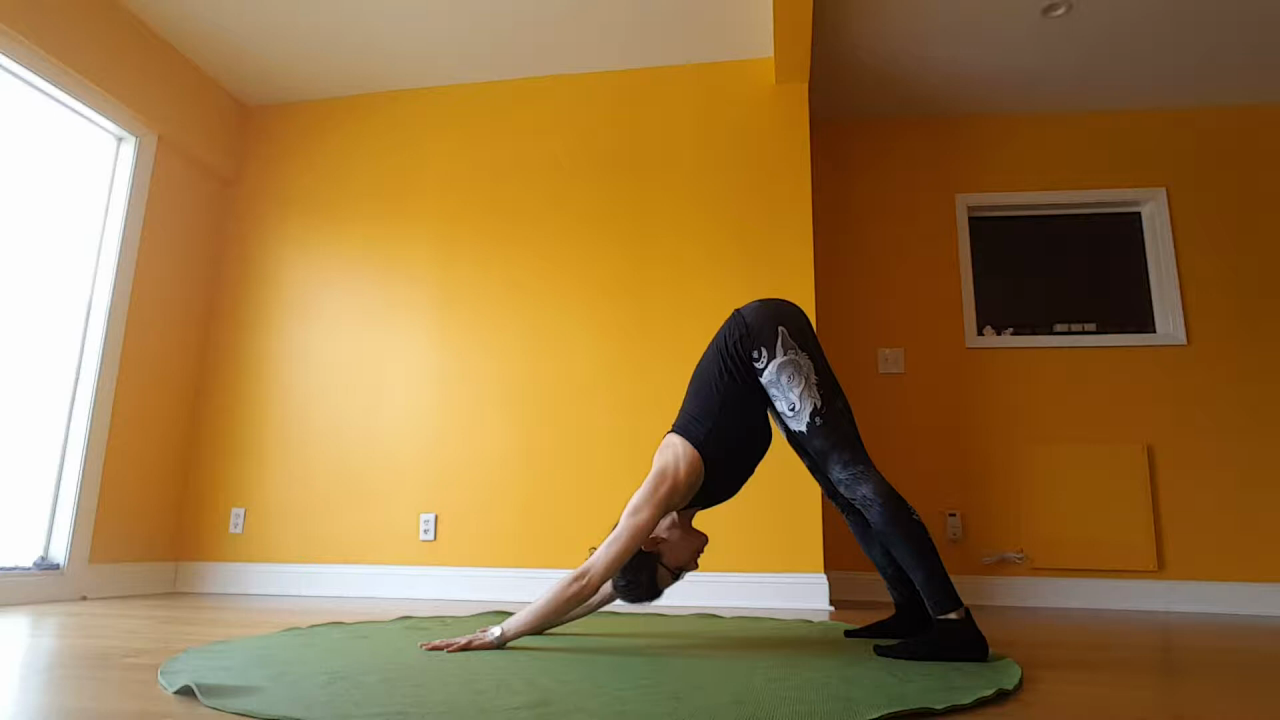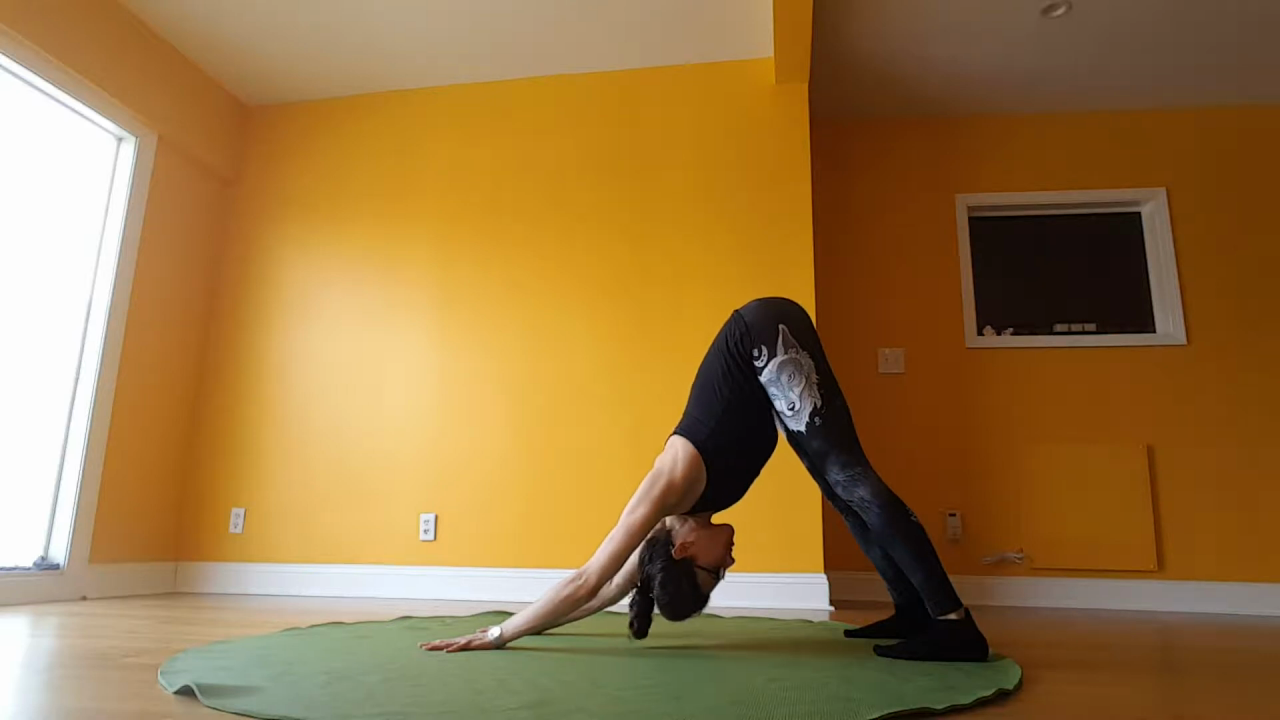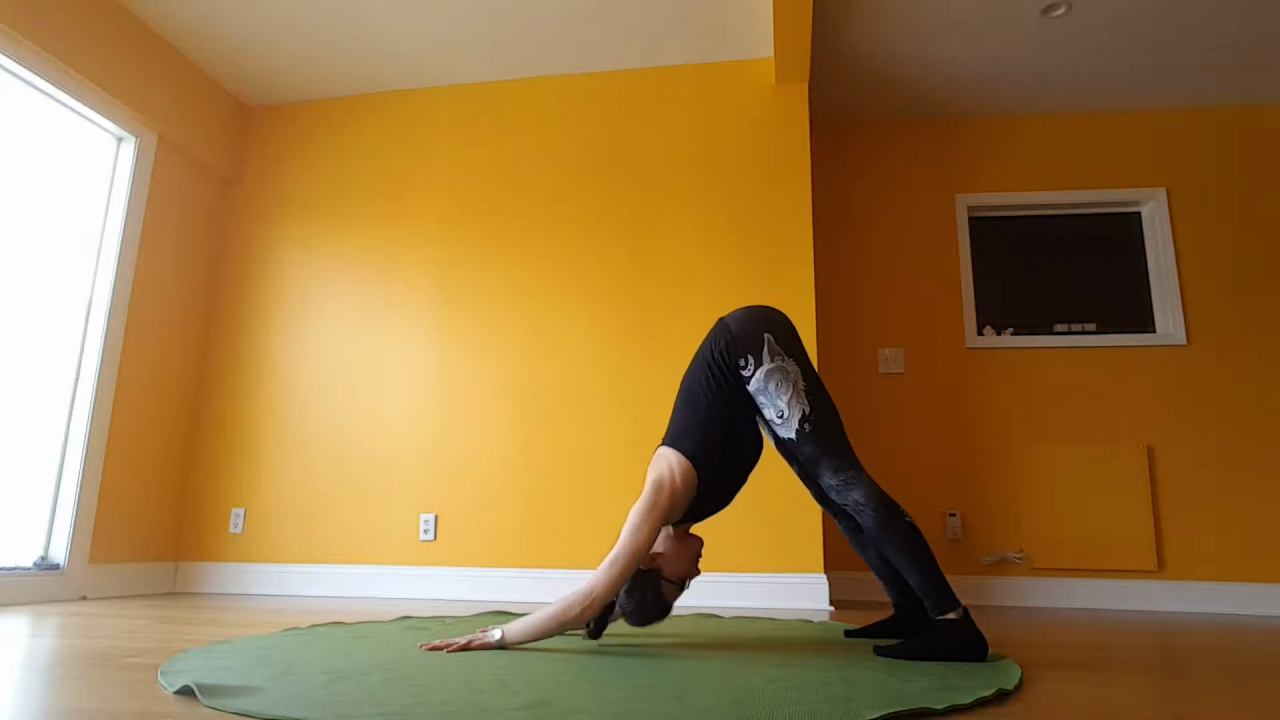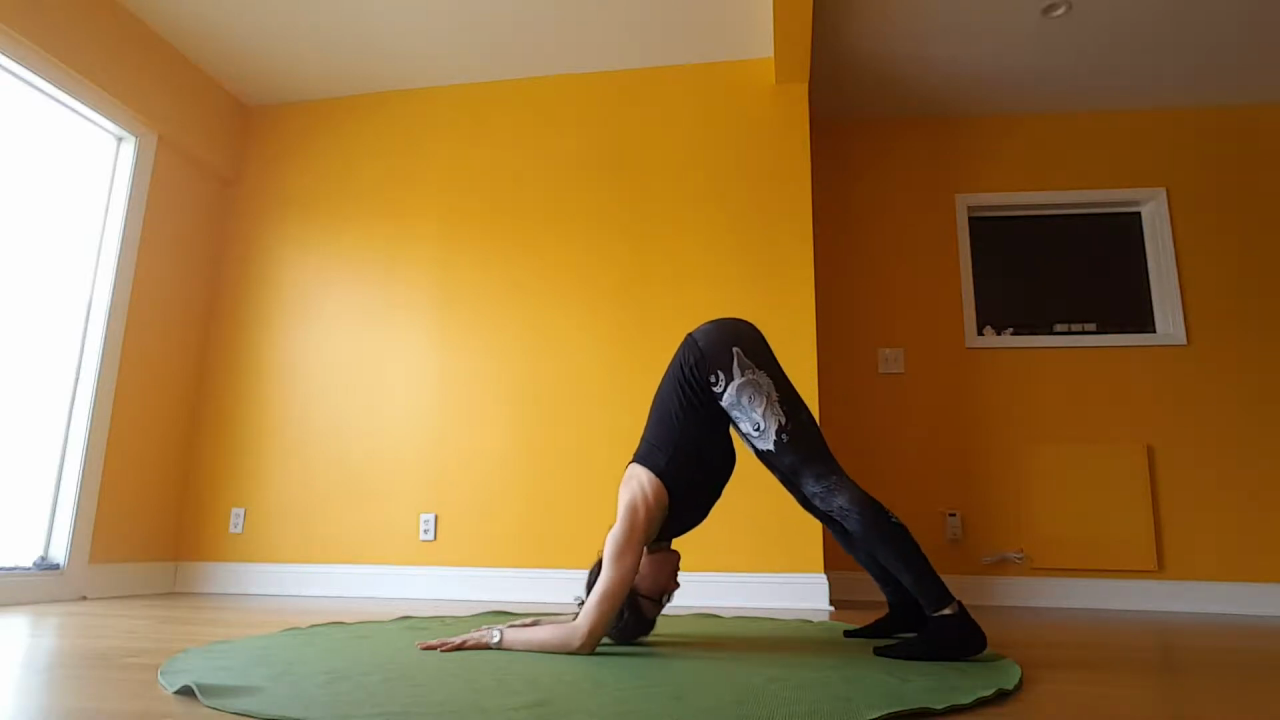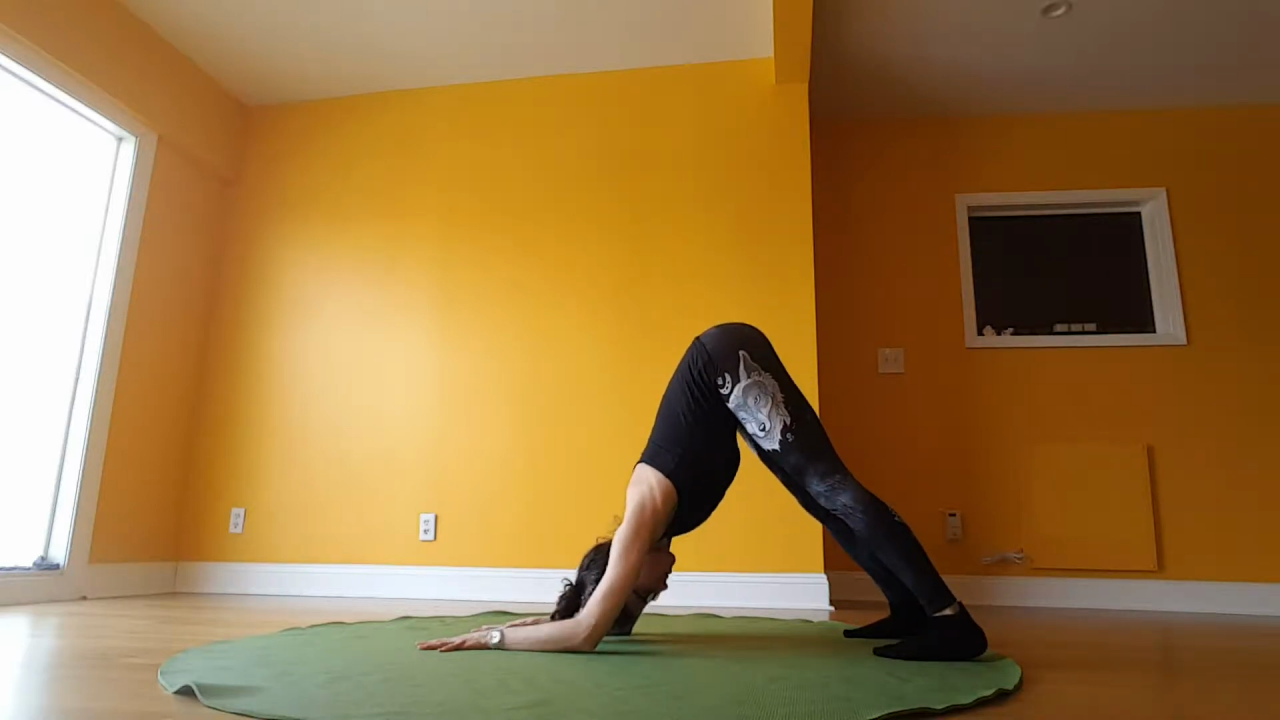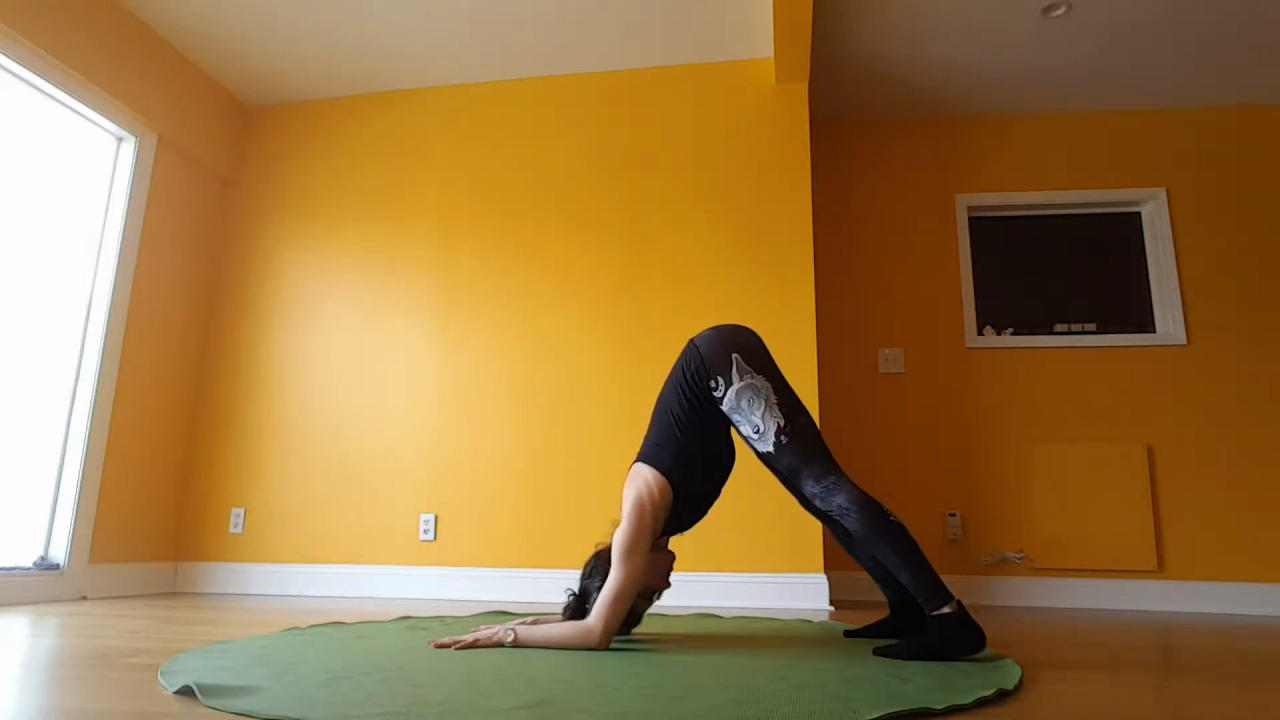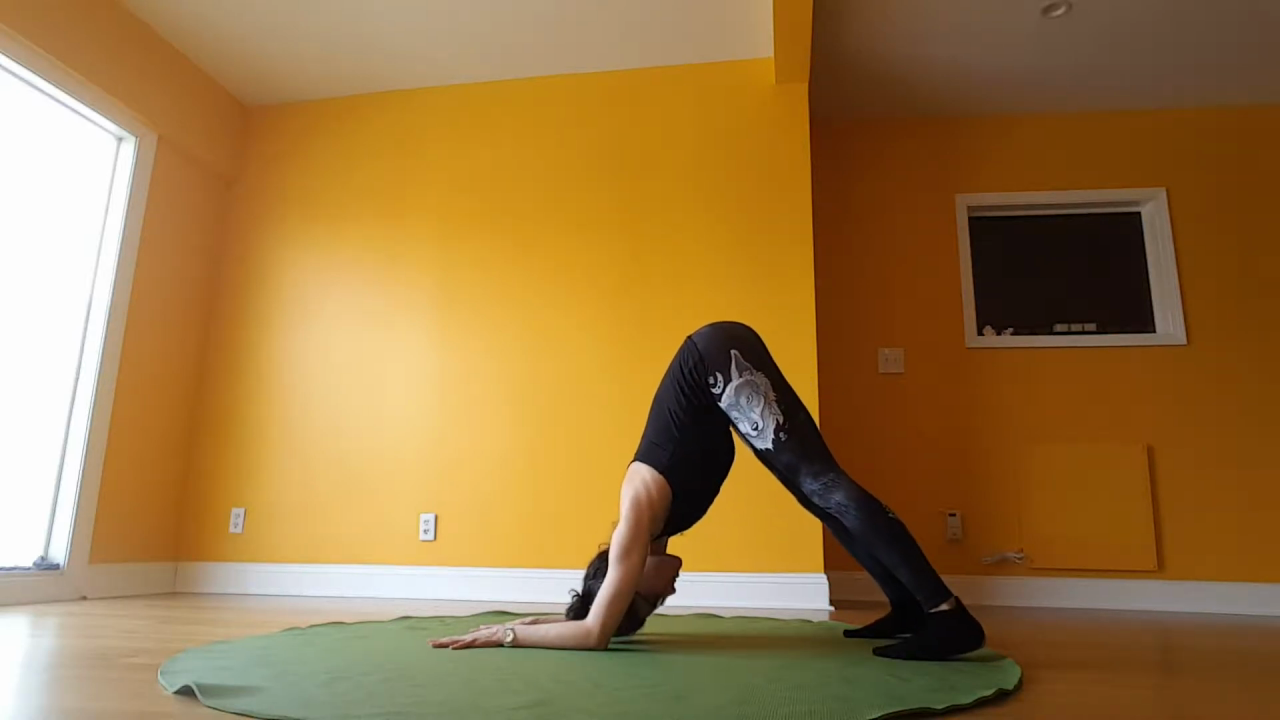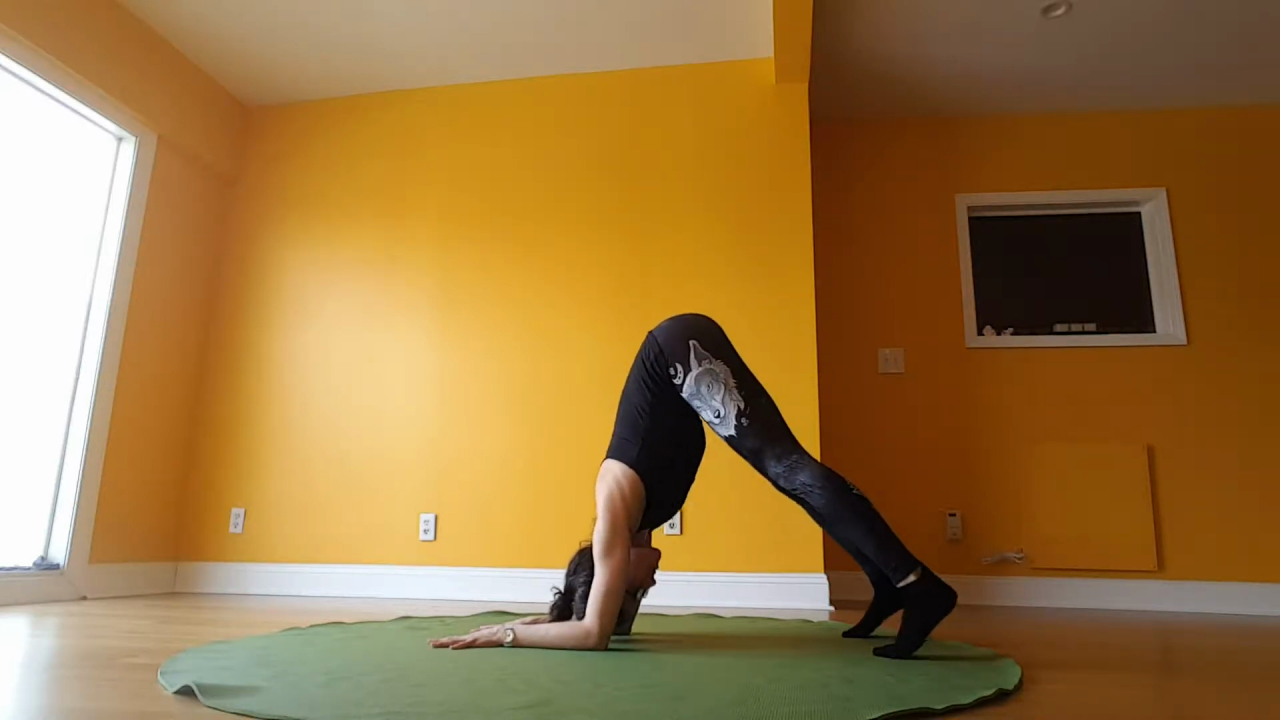
dt=0.7s
person 1, frame 1
left shoulder: (669, 487)
right shoulder: (674, 491)
left elbow: (586, 579)
right elbow: (602, 583)
left wrist: (499, 634)
right wrist: (535, 622)
left hip: (766, 337)
right hip: (764, 348)
left knee: (851, 477)
right knee: (843, 485)
left ankle: (952, 621)
right ankle: (915, 608)
person 1, frame 2
left shoulder: (672, 486)
left elbow: (585, 584)
right elbow: (601, 588)
right wrist: (522, 626)
left hip: (765, 333)
right hip: (765, 344)
left knee: (847, 480)
right knee: (844, 486)
left ankle: (952, 622)
right ankle: (915, 609)
person 1, frame 3
left shoulder: (663, 497)
right shoulder: (670, 502)
left elbow: (588, 601)
right elbow: (596, 602)
left wrist: (498, 636)
right wrist: (512, 627)
left hip: (751, 344)
right hip: (750, 356)
left knee: (841, 482)
right knee: (834, 490)
left ankle: (951, 621)
right ankle: (913, 609)
person 1, frame 4
left shoulder: (635, 523)
right shoulder: (644, 522)
left elbow: (583, 638)
right elbow: (590, 618)
left wrist: (495, 636)
right wrist: (533, 623)
left hip: (720, 359)
right hip: (722, 364)
left knee: (823, 488)
right knee: (820, 494)
left ankle: (947, 617)
right ankle: (908, 604)
person 1, frame 5
left shoulder: (641, 518)
right shoulder: (648, 524)
left elbow: (586, 633)
right elbow: (592, 617)
left wrist: (496, 637)
right wrist: (527, 621)
left hip: (731, 362)
right hip: (728, 370)
left knee: (829, 489)
right knee: (822, 496)
left ankle: (949, 618)
right ankle: (910, 607)
person 1, frame 6
left shoulder: (639, 519)
right shoulder: (645, 524)
left elbow: (598, 633)
right elbow: (599, 615)
left wrist: (509, 634)
right wrist: (523, 622)
left hip: (723, 362)
right hip: (723, 368)
left knee: (823, 488)
right knee: (820, 494)
left ankle: (946, 616)
right ankle: (909, 606)
person 1, frame 7
left shoulder: (638, 521)
right shoulder: (646, 526)
left elbow: (595, 633)
right elbow: (596, 615)
left wrist: (508, 633)
right wrist: (523, 621)
left hip: (720, 360)
right hip: (721, 367)
left knee: (820, 484)
right knee: (817, 490)
left ankle: (945, 613)
right ankle: (909, 603)
person 1, frame 8
left shoulder: (615, 520)
left elbow: (595, 633)
right elbow: (606, 619)
left wrist: (505, 634)
right wrist: (521, 622)
left hip: (682, 350)
right hip: (685, 357)
left knee: (786, 467)
right knee: (787, 472)
left ankle: (915, 583)
right ankle: (892, 583)
